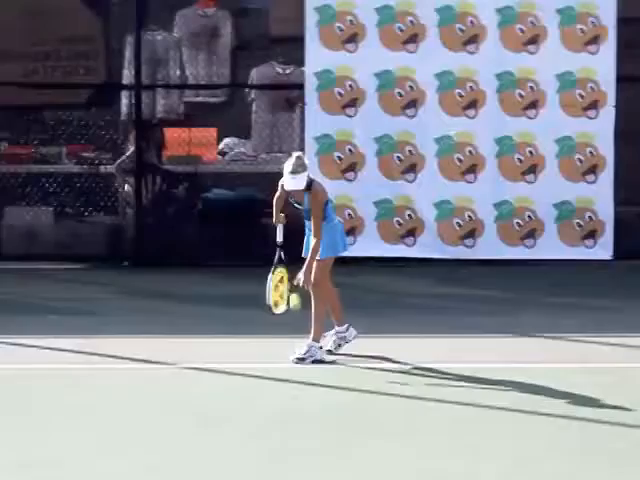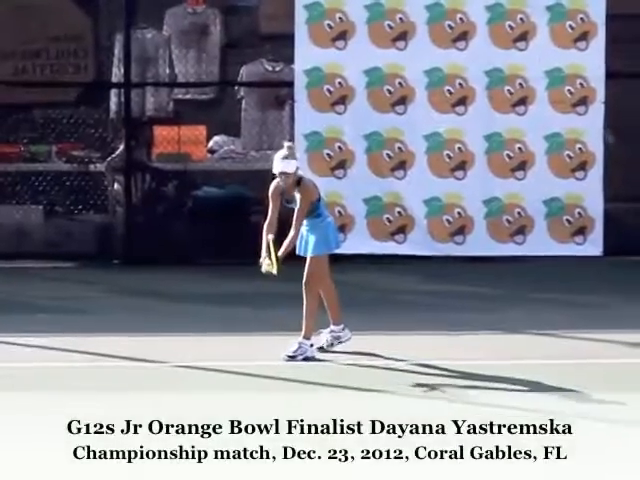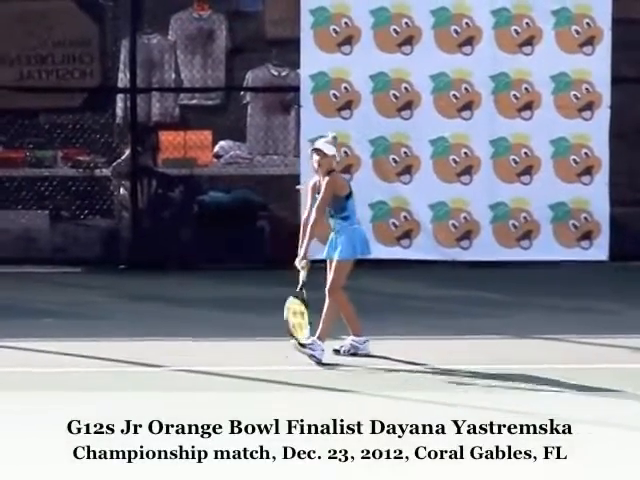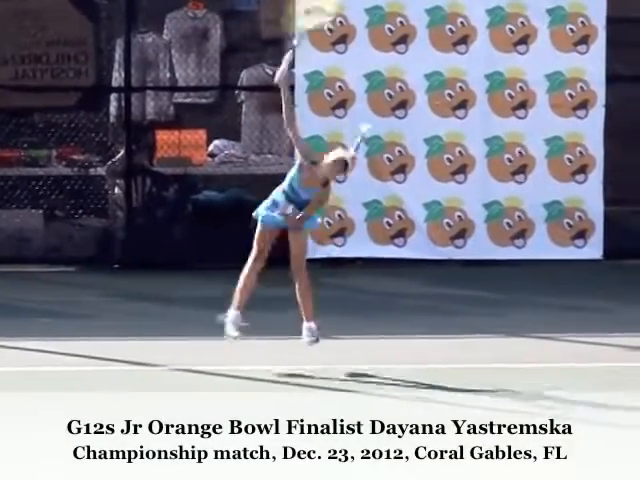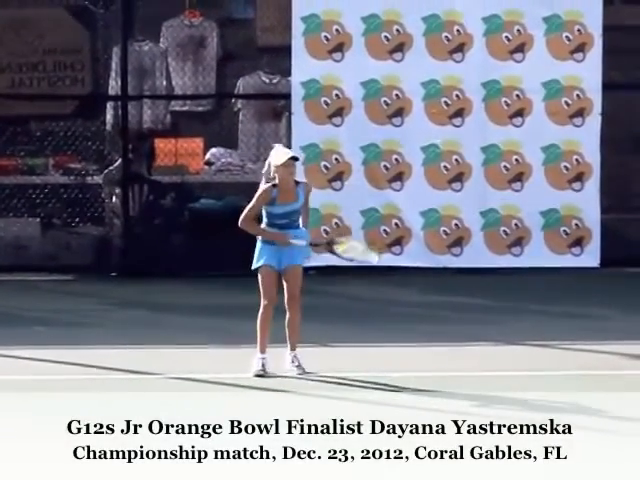
dt=1s
person 1, frame 1
left shoulder: (315, 192)
right shoulder: (284, 184)
left elbow: (318, 234)
left wrist: (307, 268)
right wrist: (276, 216)
left hip: (328, 233)
right hip: (312, 230)
left knee: (316, 285)
right knee: (324, 283)
left ankle: (315, 345)
right ankle: (342, 329)
person 1, frame 2
left shoulder: (305, 188)
right shoulder: (276, 188)
left elbow: (295, 229)
right elbow: (271, 221)
left wrist: (279, 257)
right wrist: (265, 251)
left hip: (321, 231)
right hip: (309, 230)
left knee: (309, 284)
right knee: (323, 281)
left ankle: (306, 344)
right ankle: (338, 329)
person 1, frame 3
left shoulder: (333, 180)
right shoulder: (314, 184)
left elbow: (317, 217)
right elbow: (307, 218)
left wrist: (304, 250)
right wrist: (303, 253)
left hip: (349, 236)
right hip: (338, 237)
left knee: (332, 289)
right knee: (337, 290)
left ankle: (317, 343)
right ankle: (359, 339)
person 1, frame 4
left shoulder: (324, 191)
right shoulder: (307, 164)
left elbow: (302, 219)
right elbow: (290, 128)
left wrist: (294, 218)
right wrist: (283, 85)
left hip: (297, 218)
right hip: (274, 209)
left knee: (299, 271)
right knee: (257, 259)
left ankle: (309, 325)
right ankle: (235, 313)
person 1, frame 5
left shoulder: (303, 188)
right shoulder: (267, 192)
right elbow: (244, 221)
left wrist: (303, 231)
right wrist: (273, 235)
left hip: (293, 248)
right hip: (270, 247)
left knee: (293, 302)
right knee: (268, 302)
left ankle: (292, 355)
right ankle: (261, 357)
